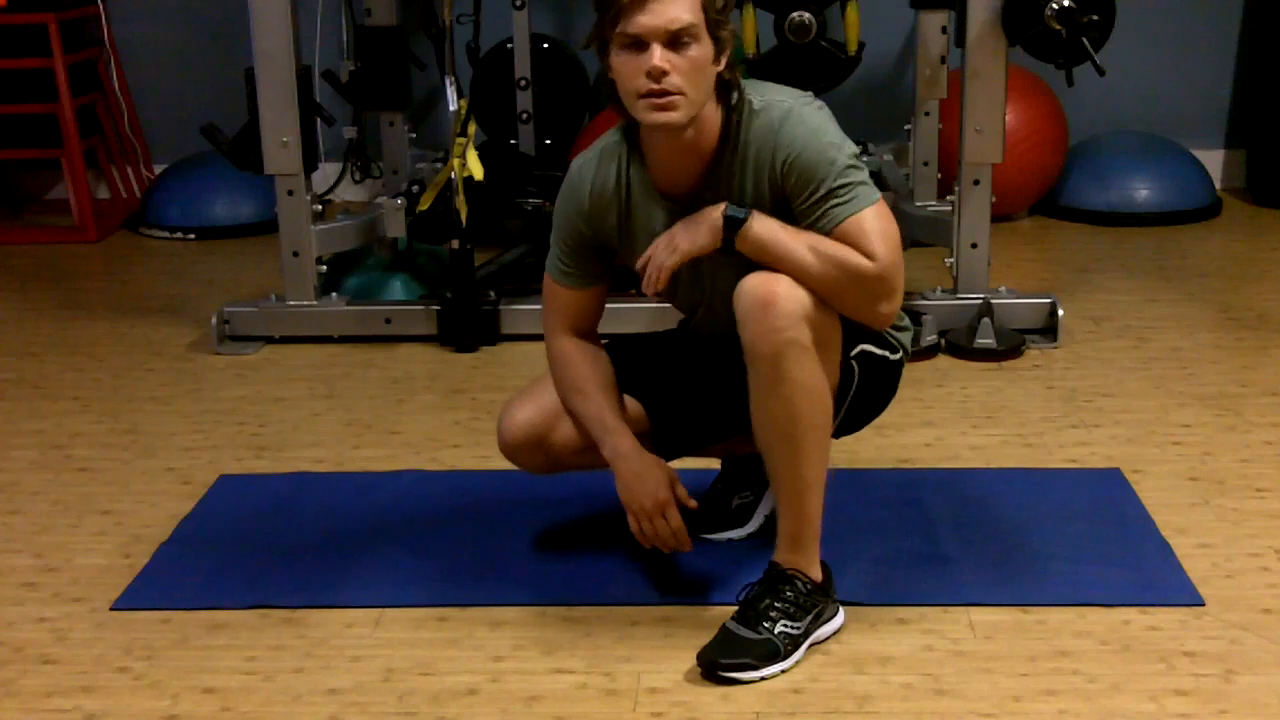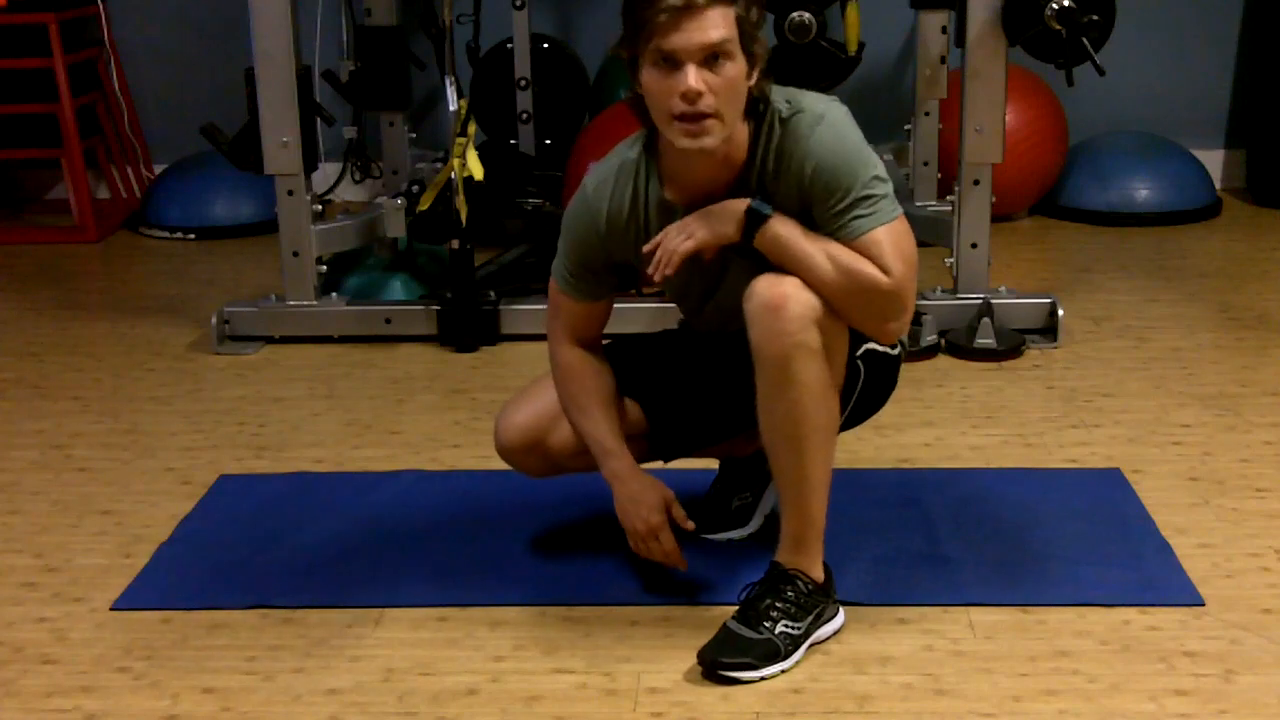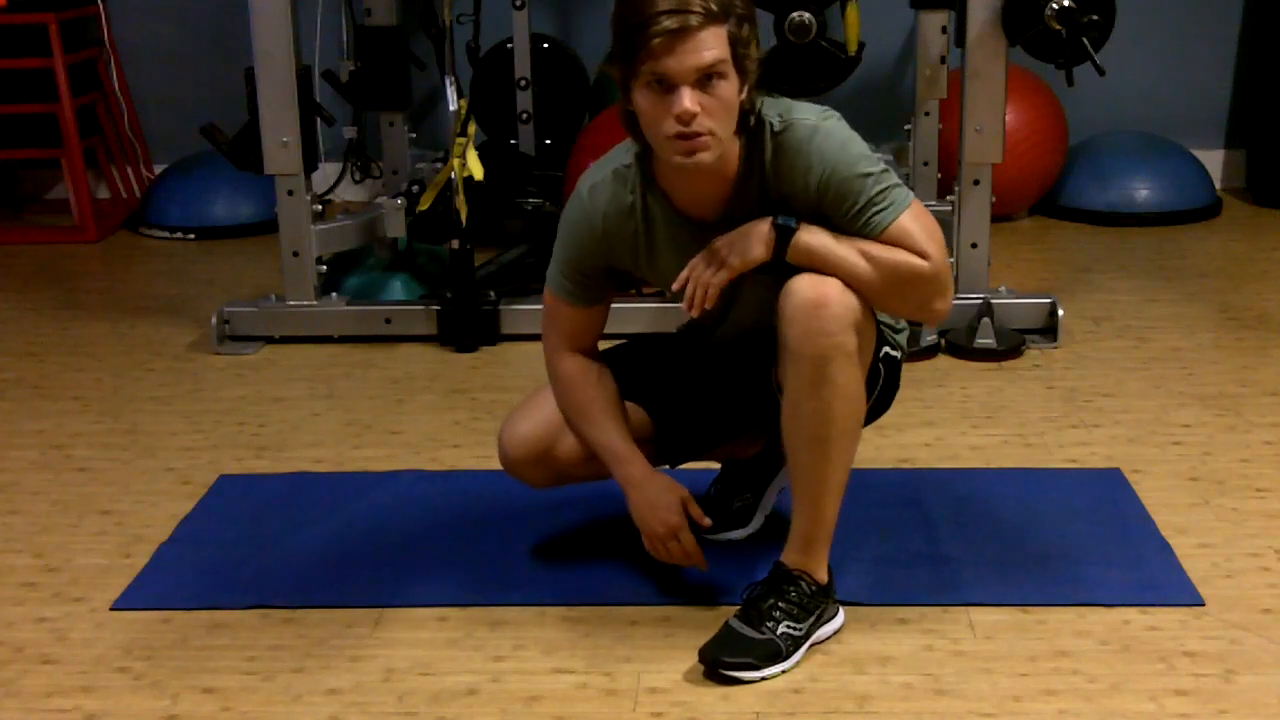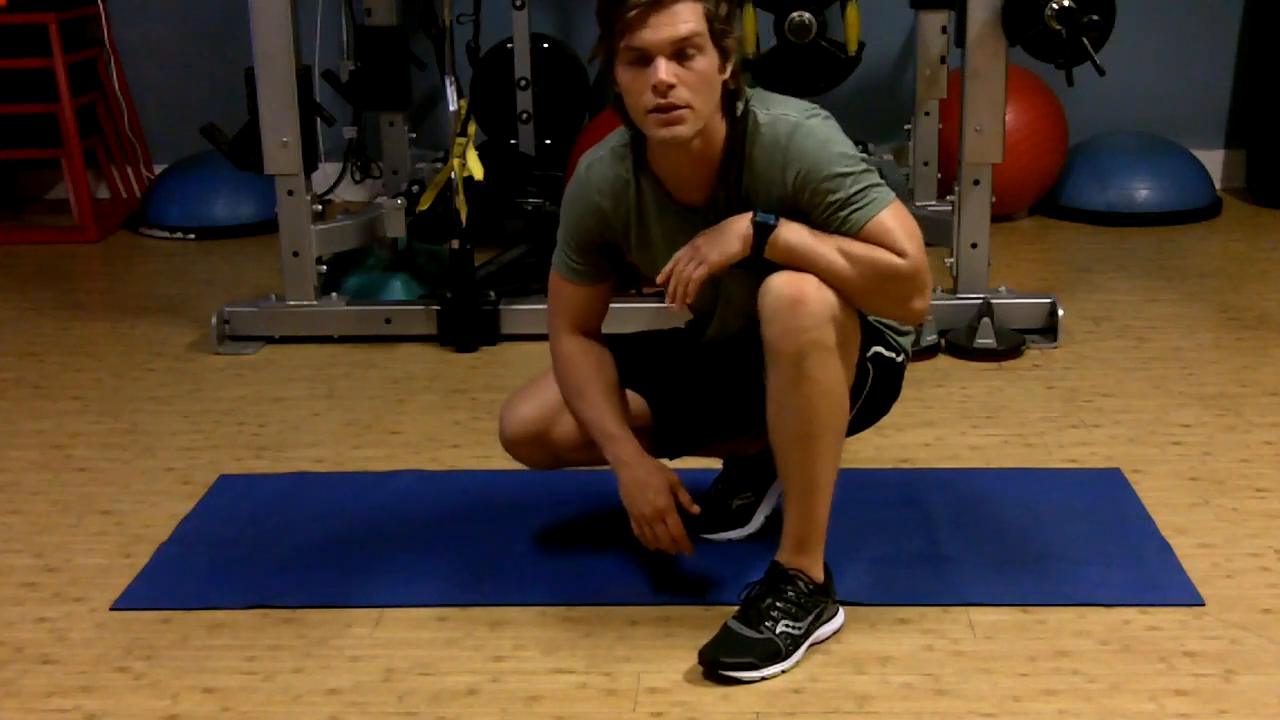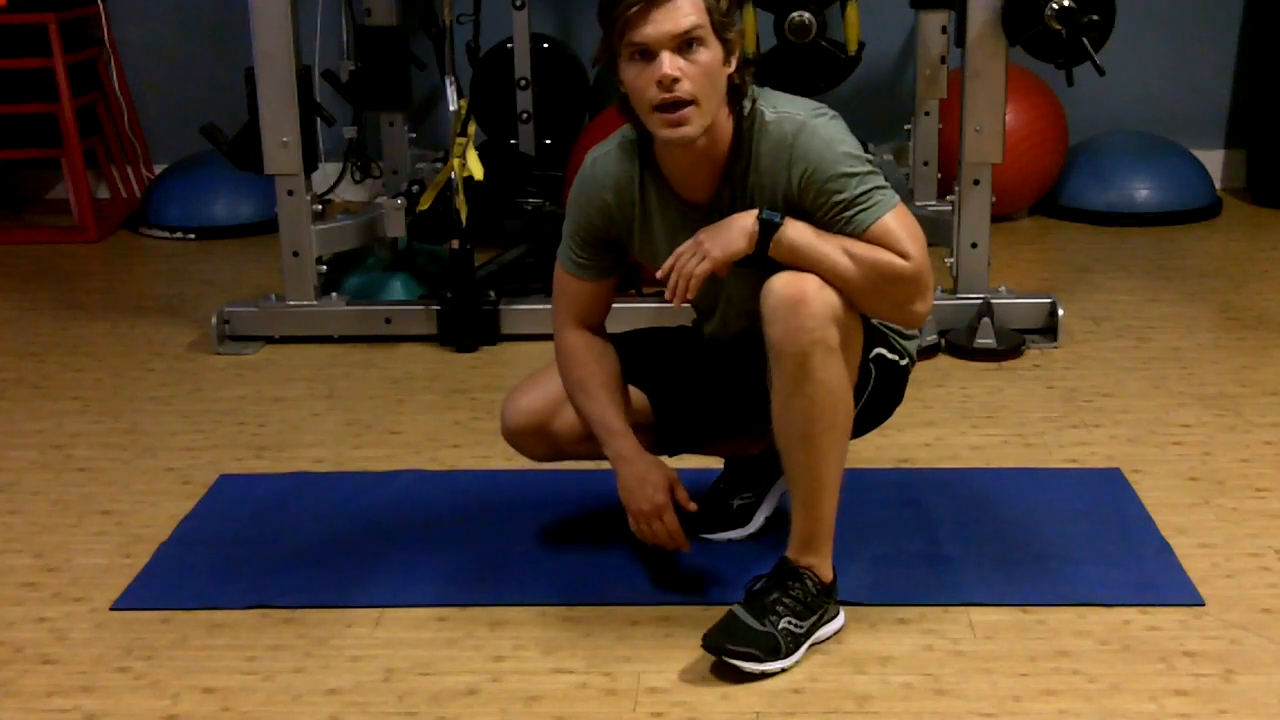
dt=0.7s
person 1, frame 1
left shoulder: (790, 129)
right shoulder: (593, 181)
left elbow: (881, 293)
right elbow: (570, 332)
left wrist: (733, 220)
right wrist: (627, 454)
left hip: (842, 356)
right hip: (719, 355)
left knee: (770, 298)
right knee: (527, 434)
left ankle: (802, 582)
right ankle: (749, 452)
person 1, frame 2
left shoulder: (817, 134)
right shoulder: (607, 194)
left elbow: (891, 310)
right elbow: (574, 340)
left wrist: (753, 218)
right wrist: (625, 473)
left hip: (837, 358)
right hip: (716, 354)
left knee: (779, 299)
right knee: (523, 436)
left ankle: (804, 582)
right ankle: (750, 452)
person 1, frame 3
left shoulder: (813, 144)
right shoulder: (602, 202)
left elbow: (933, 290)
right elbow: (569, 349)
left wrist: (780, 235)
right wrist: (637, 476)
left hip: (840, 358)
right hip: (713, 360)
left knee: (817, 299)
right knee: (529, 449)
left ankle: (806, 583)
right ankle: (754, 452)
person 1, frame 4
left shoulder: (797, 140)
right shoulder: (601, 181)
left elbow: (912, 289)
right elbow: (574, 331)
left wrist: (760, 230)
right wrist: (631, 458)
left hip: (844, 358)
right hip: (721, 355)
left knee: (794, 296)
right knee: (528, 428)
left ankle: (804, 582)
right ankle: (756, 451)
person 1, frame 5
left shoulder: (804, 140)
right shoulder: (606, 177)
left elbow: (913, 294)
right elbow: (578, 325)
left wrist: (765, 229)
right wrist: (629, 454)
left hip: (850, 360)
right hip: (727, 357)
left knee: (797, 297)
right knee: (531, 420)
left ankle: (810, 580)
right ankle: (757, 453)
